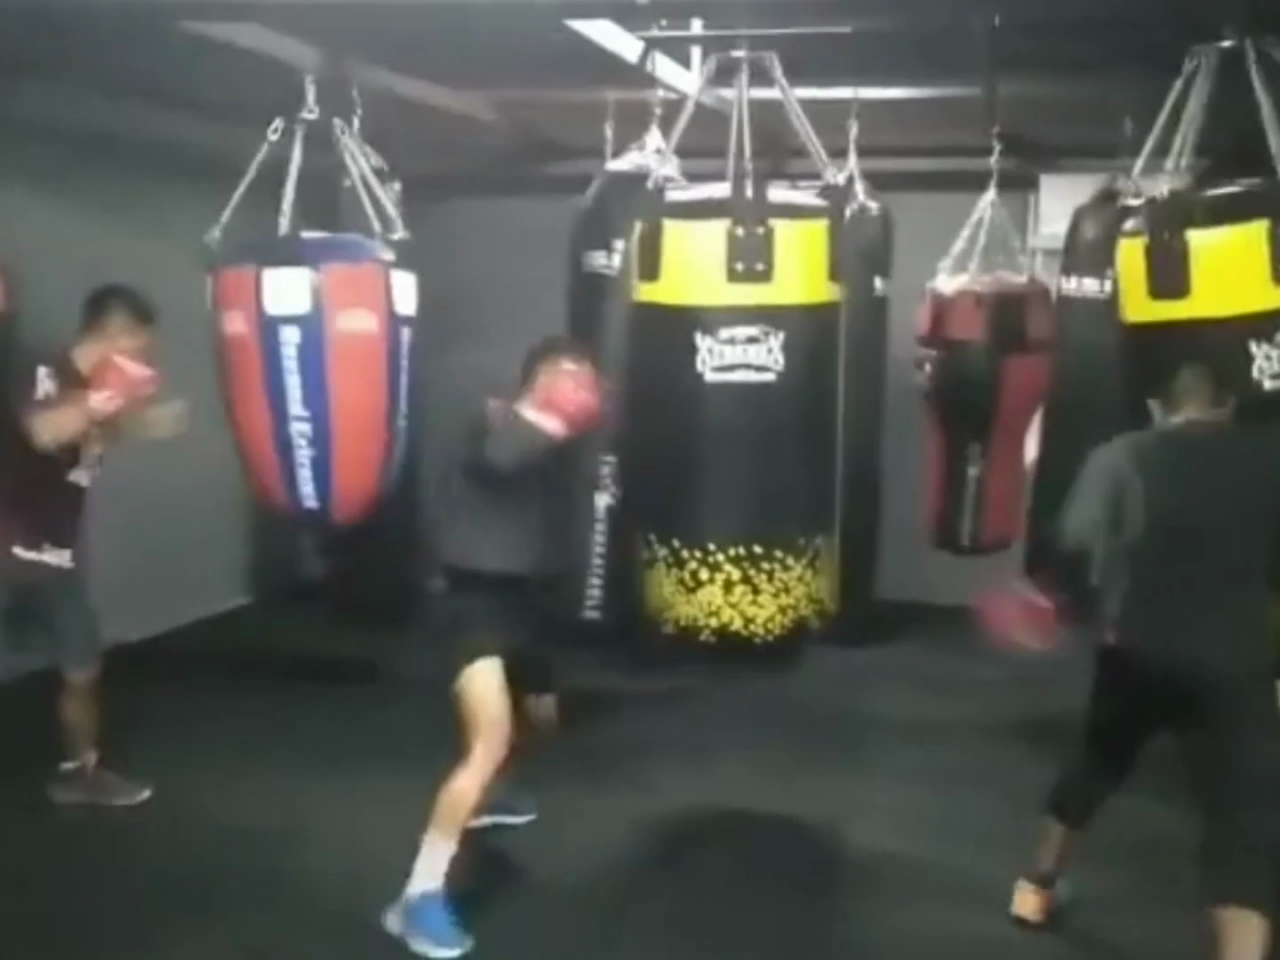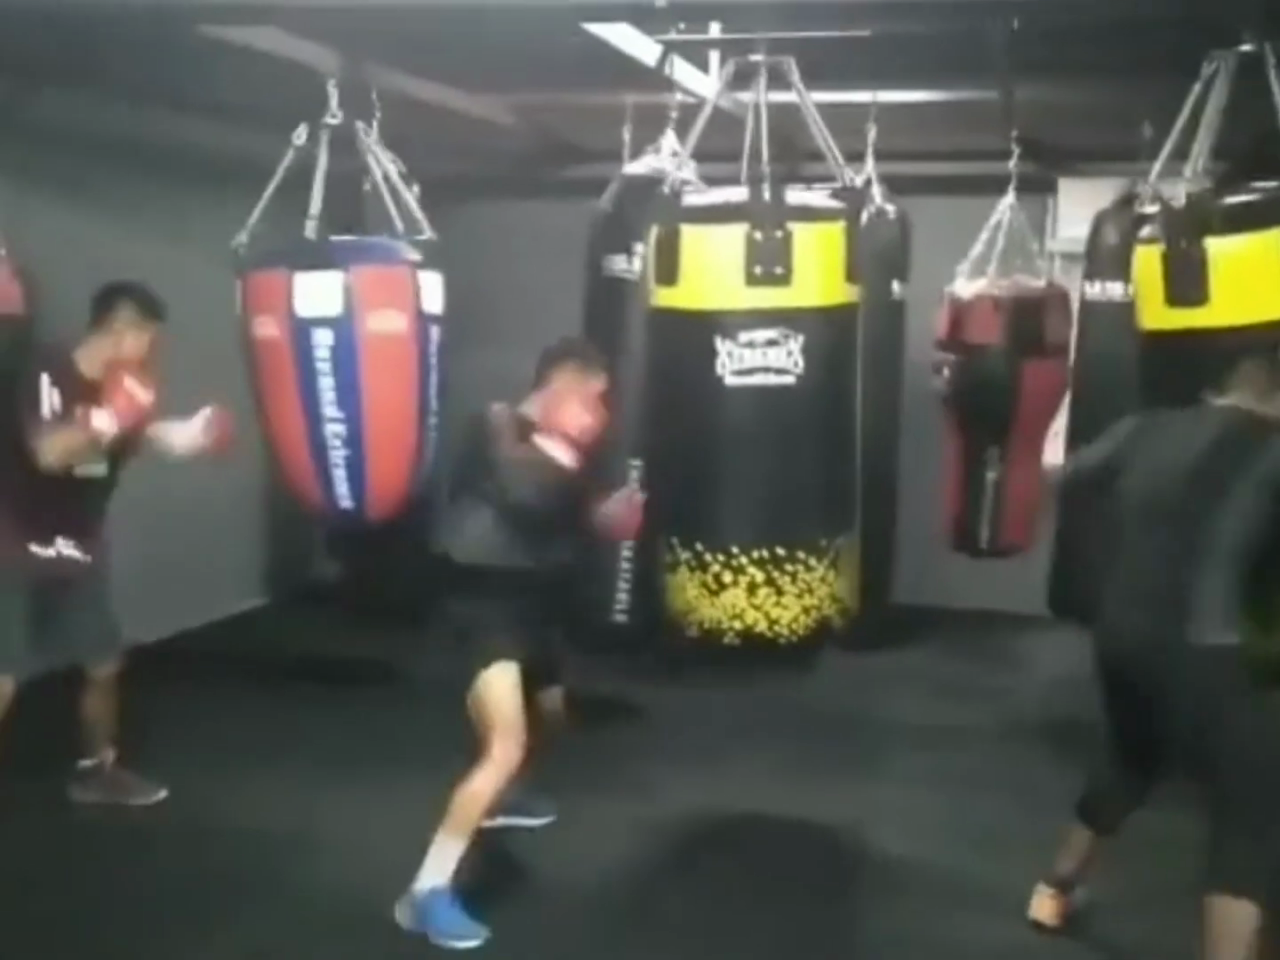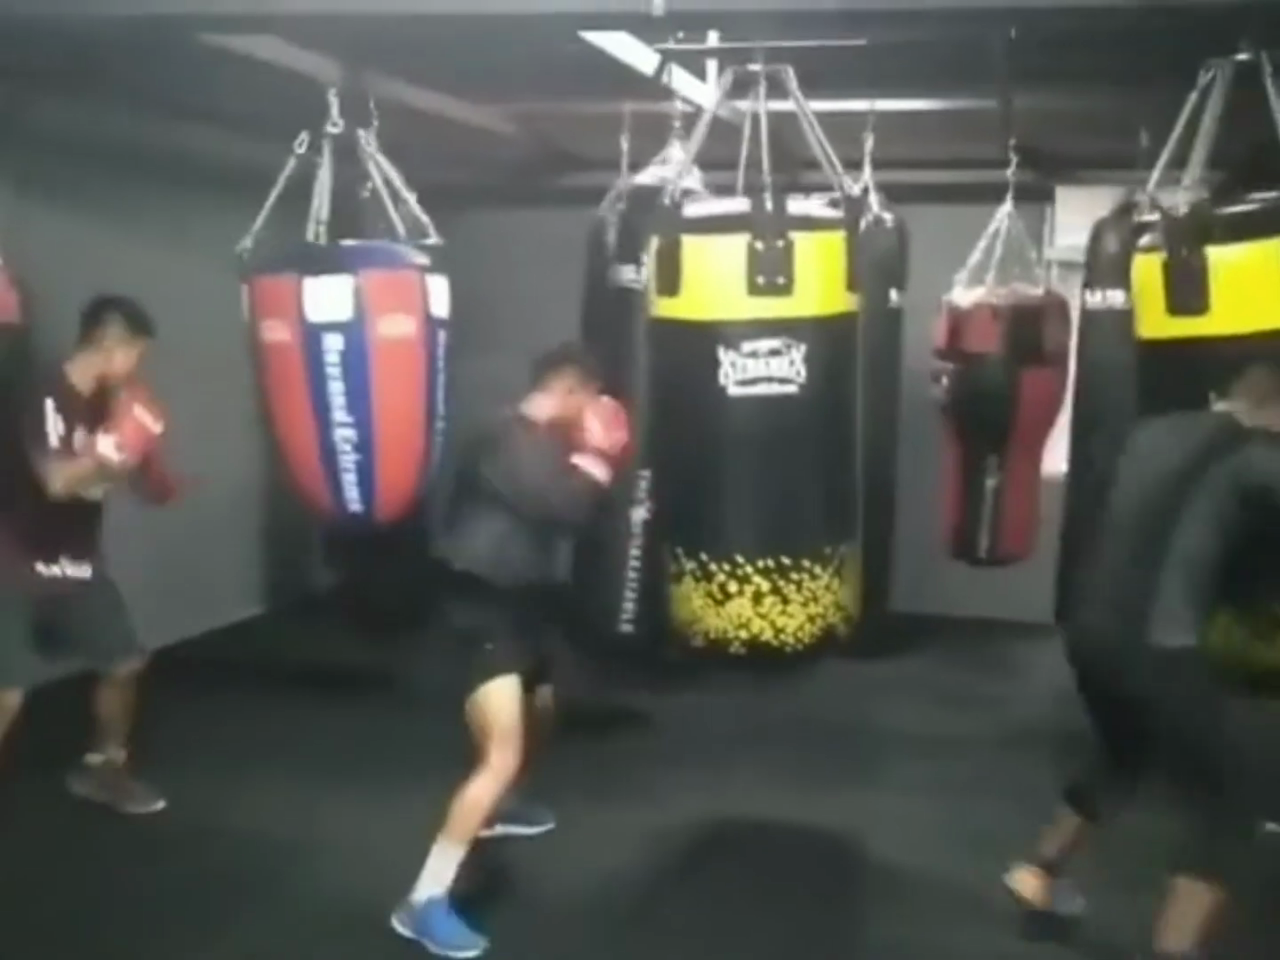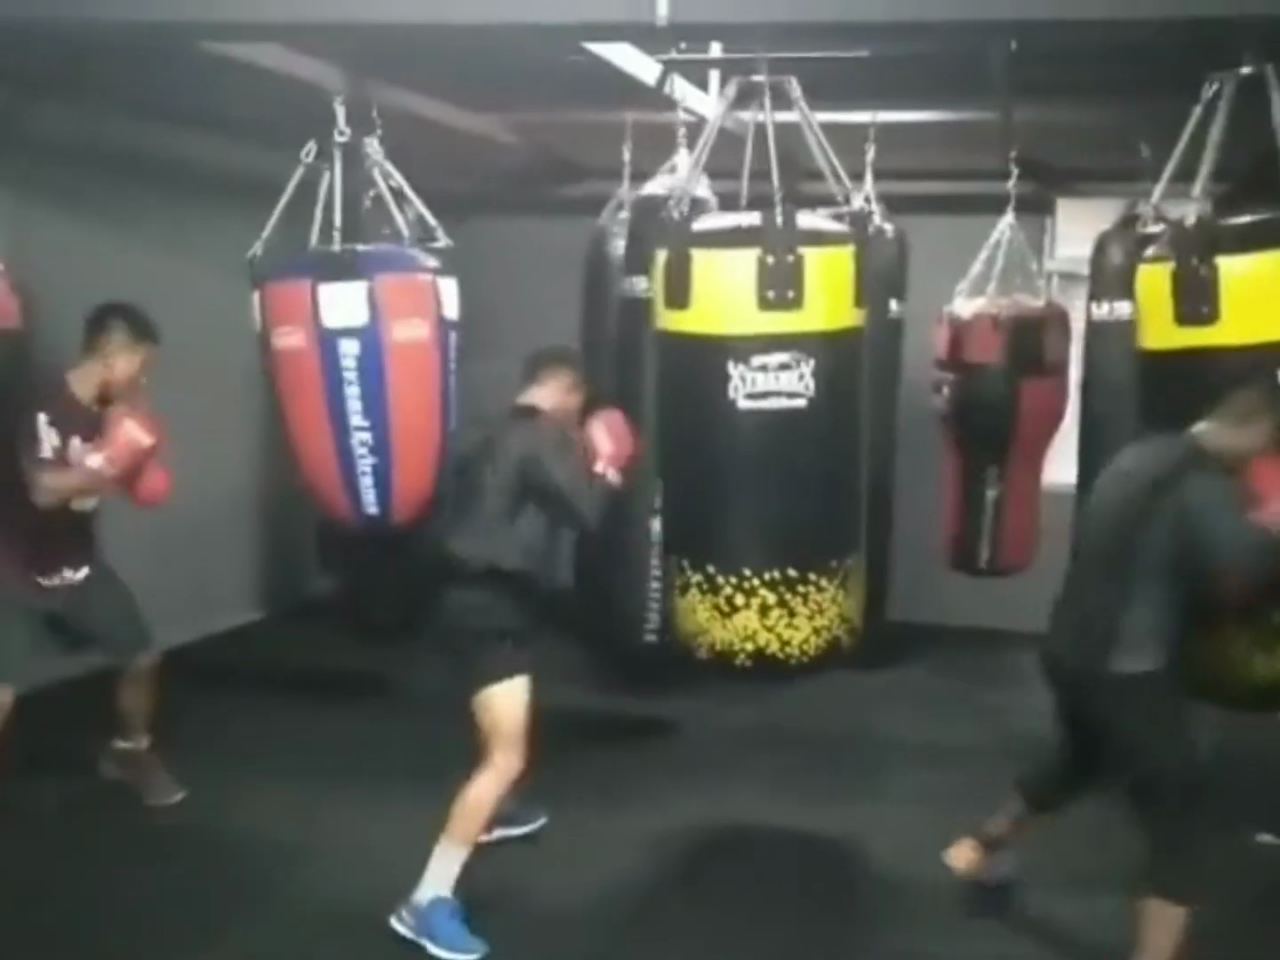
dt=0.1s
person 1, frame 1
left shoulder: (542, 447)
right shoulder: (495, 424)
right elbow: (504, 456)
right wrist: (551, 419)
left hip: (524, 598)
right hip: (479, 602)
left knee: (541, 714)
right knee: (489, 745)
left ankle: (478, 799)
right ankle: (420, 897)
person 1, frame 2
left shoulder: (551, 443)
right shoulder: (495, 430)
left elbow: (563, 514)
right elbow: (524, 491)
left wrist: (602, 514)
right wrist: (562, 445)
left hip: (536, 594)
right hip: (490, 600)
left knee: (551, 704)
right knee: (505, 749)
left ankle: (496, 801)
right ankle: (429, 893)
person 1, frame 3
left shoulder: (524, 440)
right shoulder: (516, 442)
right elbow: (563, 510)
right wrist: (594, 463)
left hip: (519, 603)
right hip: (489, 612)
left knee: (537, 707)
right knee: (503, 757)
left ankle: (496, 809)
right ankle: (425, 903)
person 1, frame 4
left shoulder: (505, 432)
right shoulder: (546, 434)
right elbow: (582, 510)
right wrist: (606, 469)
left hip: (492, 594)
right hip: (488, 601)
left knee: (517, 714)
right knee: (506, 757)
left ankle: (492, 811)
right ankle: (428, 902)
person 2, frame 1
left shoulder: (1123, 455)
left elbow: (1081, 542)
left hip: (1134, 652)
right hip: (1229, 666)
left knee: (1097, 762)
left ankle: (1038, 885)
person 2, frame 2
left shoulder: (1148, 428)
left elbow: (1077, 474)
left hip: (1123, 637)
right hip: (1196, 649)
left knee: (1131, 764)
left ankle: (1056, 890)
person 2, frame 3
left shoulder: (1152, 434)
left hip: (1093, 632)
right hip: (1156, 647)
left knee: (1122, 755)
right knee: (1219, 806)
left ankle: (1039, 869)
person 2, frame 4
left shoulder: (1137, 458)
right shoulder: (1203, 483)
left hip: (1069, 652)
right hip: (1124, 673)
left knee: (1078, 757)
right knee: (1178, 826)
left ankle: (981, 846)
person 3, frame 1
left shoulder: (99, 385)
right elbow: (45, 433)
right wrist: (108, 396)
left hip: (56, 558)
left knee: (82, 669)
left ankle: (79, 771)
person 3, frame 2
left shoulder: (116, 385)
right shoulder: (44, 371)
right elbow: (49, 454)
left wrist: (195, 431)
right wrist: (109, 416)
left hip: (76, 554)
left knee: (104, 665)
left ankle: (98, 770)
person 3, frame 3
left shoulder: (109, 402)
right shoulder: (47, 399)
left elbow: (116, 468)
right elbow: (57, 482)
left wrist: (147, 463)
right wrist: (117, 445)
left hip: (79, 564)
left knee: (127, 663)
left ankle: (102, 771)
person 3, frame 4
left shoulder: (112, 409)
right shoulder: (47, 409)
left elbow: (120, 471)
right elbow: (47, 490)
right wrist: (106, 461)
left hip: (79, 567)
left knee: (141, 657)
left ankle: (132, 754)
